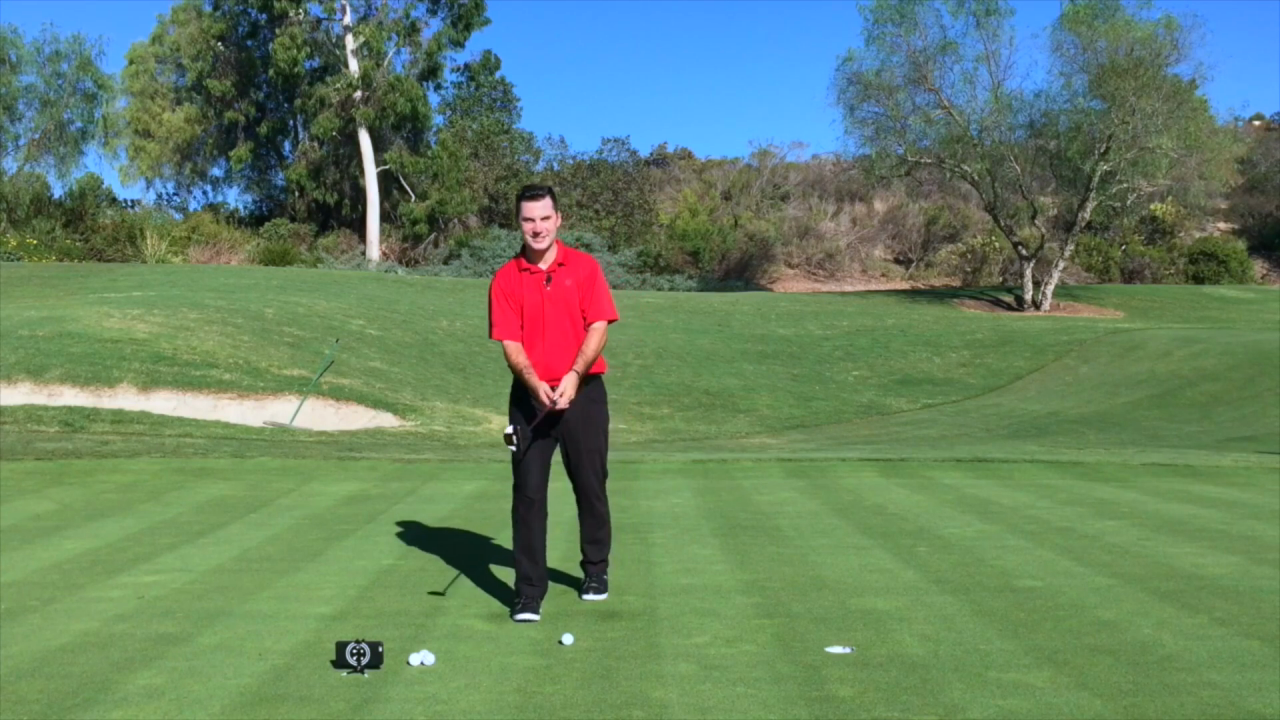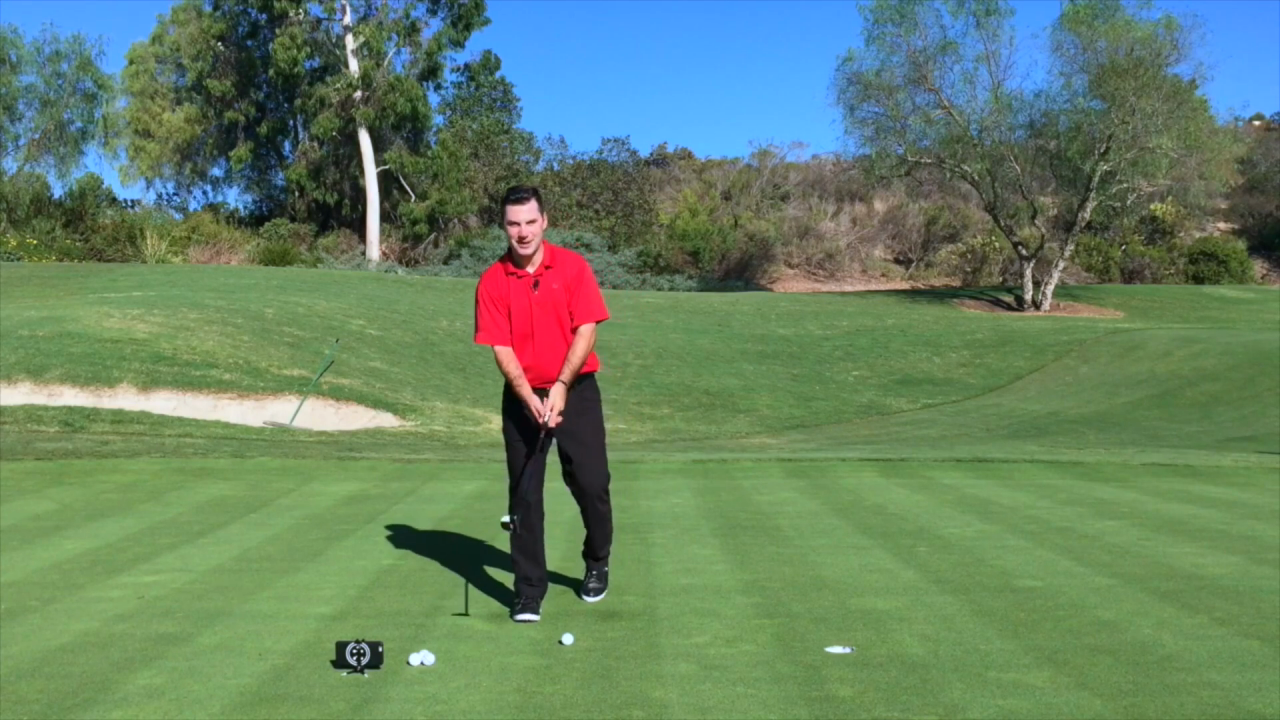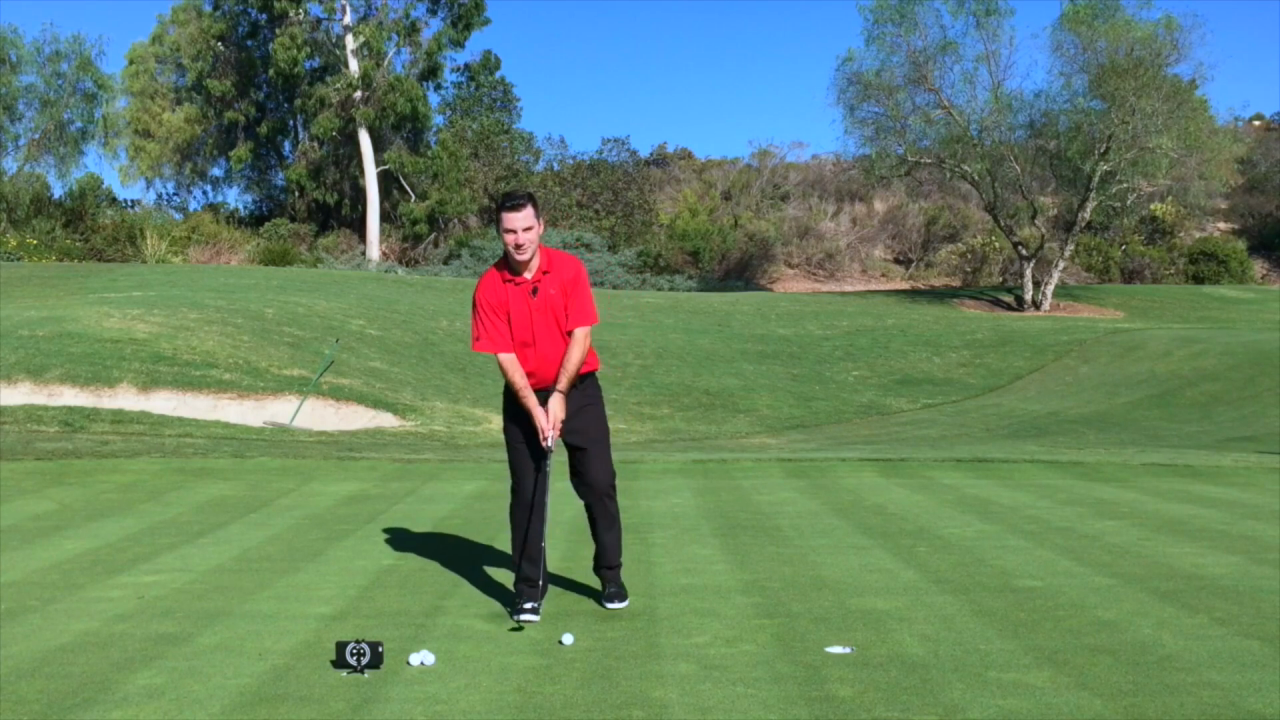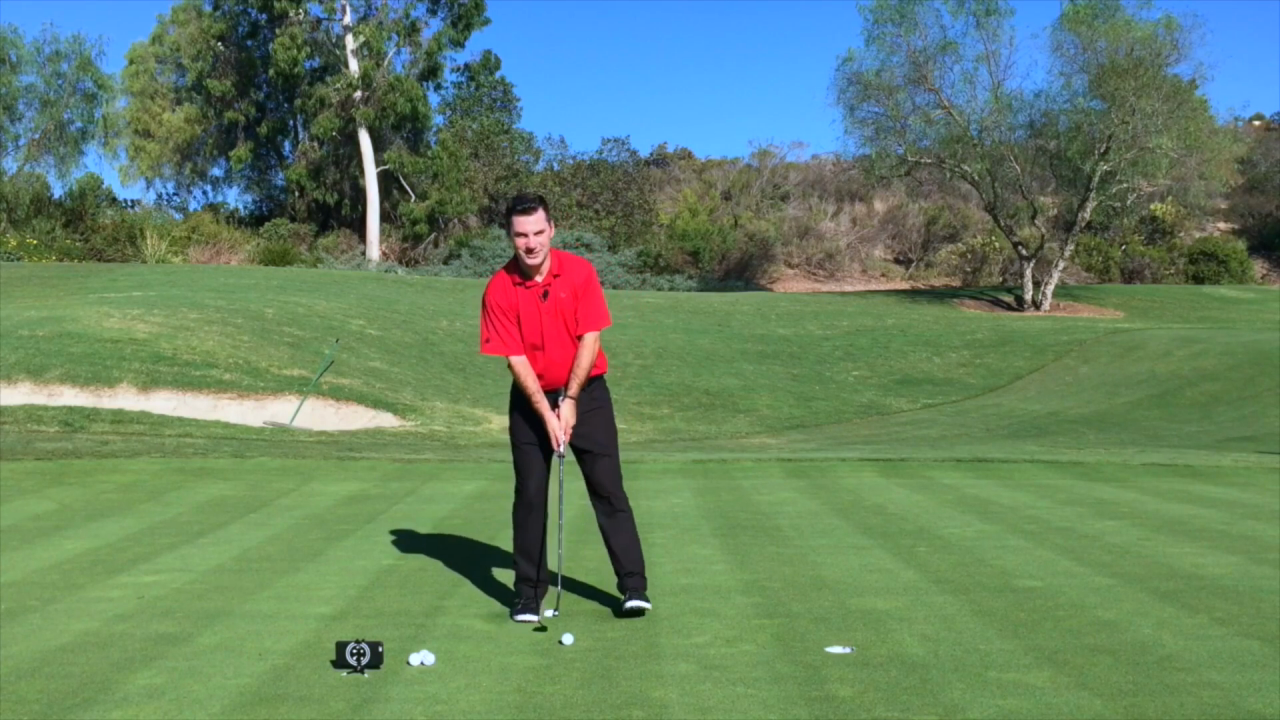
dt=0.2s
person 1, frame 1
left shoulder: (586, 267)
right shoulder: (505, 278)
left elbow: (599, 327)
right elbow: (510, 343)
left wrist: (574, 375)
right wrist: (536, 385)
left hip: (584, 391)
right hip: (530, 395)
left knee: (590, 485)
right knee: (528, 492)
left ankle: (596, 568)
right ankle: (529, 590)
person 1, frame 2
left shoulder: (573, 267)
right shoulder: (491, 282)
left elbow: (586, 331)
right elbow: (501, 348)
left wrist: (560, 386)
right wrist: (530, 398)
left hip: (577, 390)
right hip: (522, 397)
left knee: (591, 483)
right knee: (525, 493)
left ankle: (597, 561)
right ankle: (529, 589)
person 1, frame 3
left shoulder: (570, 269)
right shoulder: (488, 288)
left elbow: (581, 335)
right elbow: (504, 355)
left wrist: (560, 395)
right wrist: (534, 409)
left hip: (578, 389)
right hip: (523, 397)
left knee: (598, 483)
right knee: (527, 493)
left ankle: (610, 573)
right ankle: (528, 588)
person 1, frame 4
left shoulder: (581, 272)
right shoulder: (498, 289)
left elbow: (591, 339)
right elbow: (515, 358)
left wrist: (569, 399)
right wrist: (546, 412)
left hip: (587, 392)
right hip: (531, 399)
left knee: (608, 488)
right knee: (530, 494)
left ankle: (633, 583)
right ankle: (529, 589)
